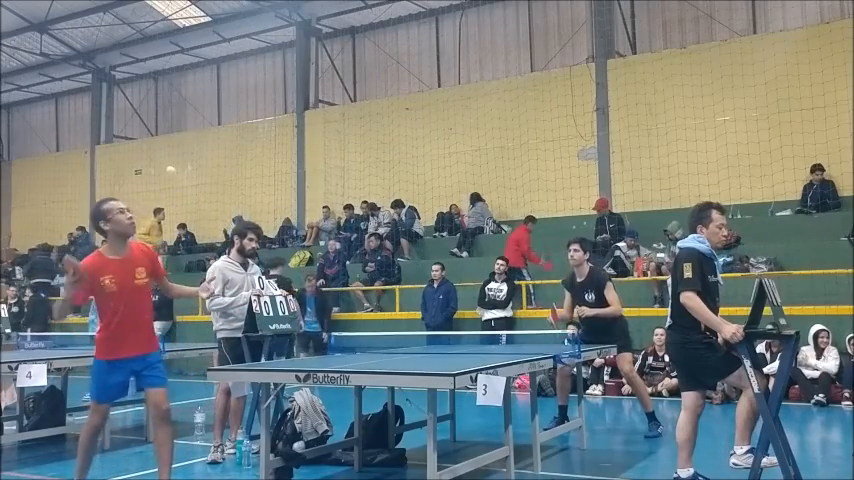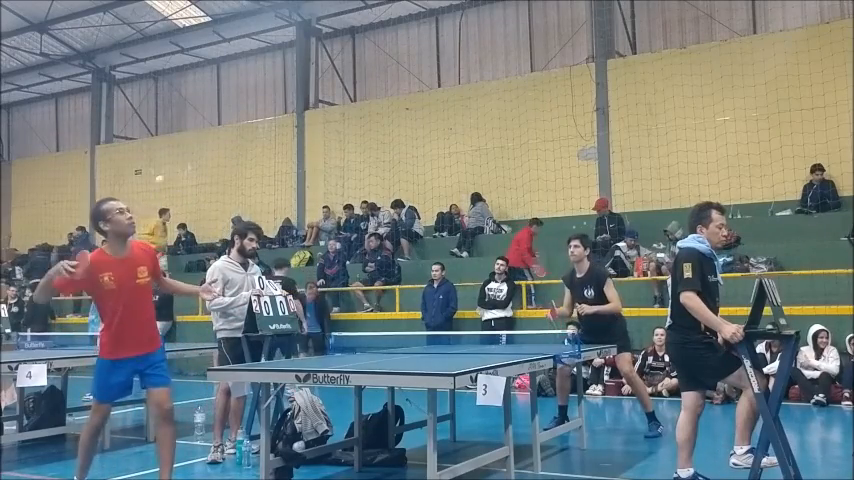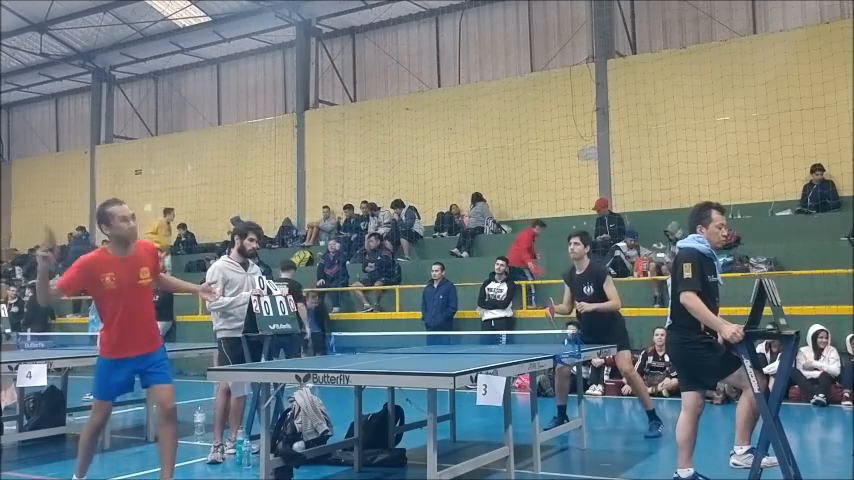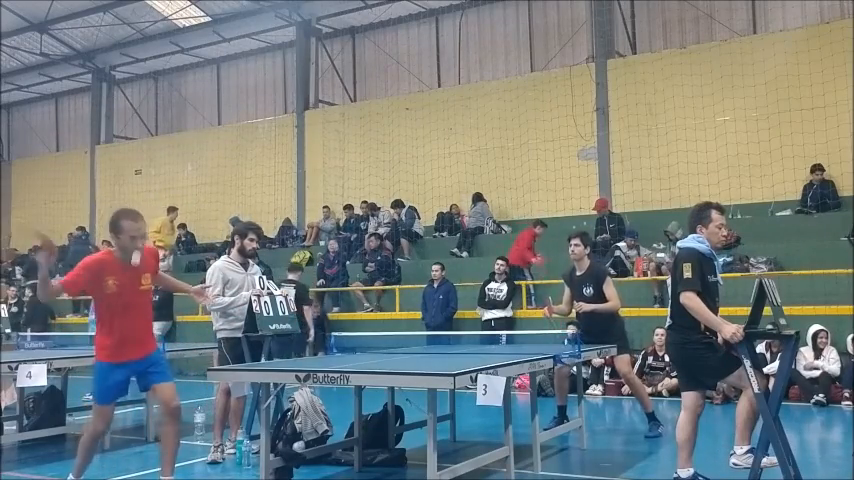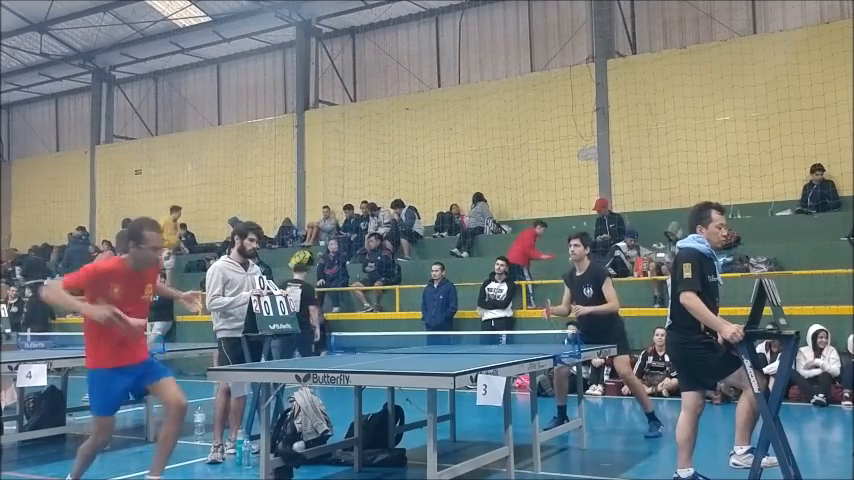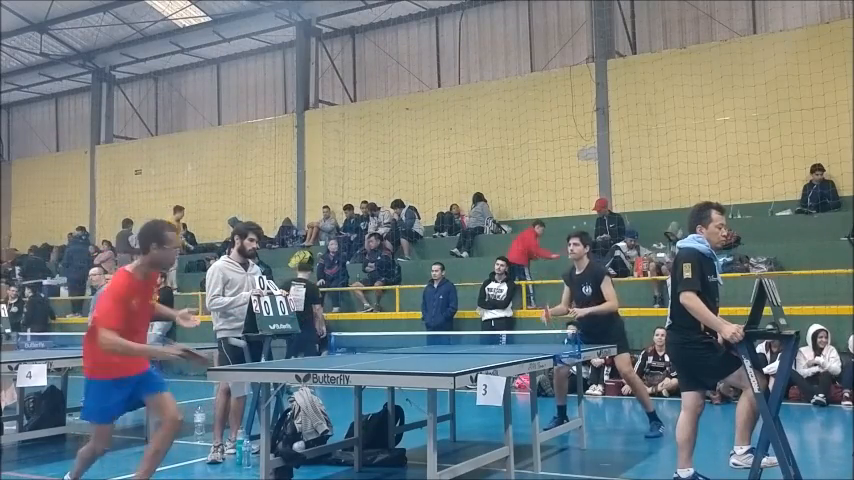
dt=0.1s
person 1, frame 1
left shoulder: (706, 258)
right shoulder: (689, 255)
right elbow: (687, 298)
left wrist: (726, 327)
right wrist: (722, 328)
left hip: (690, 342)
right hip: (691, 342)
left knee: (692, 406)
right knee: (755, 382)
right ankle: (741, 451)
person 1, frame 2
left shoulder: (706, 258)
right shoulder: (690, 255)
right elbow: (687, 298)
left wrist: (727, 327)
right wrist: (722, 328)
left hip: (690, 342)
right hip: (691, 342)
left knee: (692, 405)
right knee: (755, 382)
right ankle: (741, 451)
person 1, frame 3
left shoulder: (706, 258)
right shoulder: (690, 255)
right elbow: (687, 298)
left wrist: (727, 327)
right wrist: (723, 328)
left hip: (690, 342)
right hip: (691, 342)
left knee: (692, 405)
right knee: (755, 382)
right ankle: (741, 451)
person 1, frame 4
left shoulder: (706, 258)
right shoulder: (690, 255)
right elbow: (687, 298)
left wrist: (728, 327)
right wrist: (722, 328)
left hip: (691, 342)
right hip: (691, 342)
left knee: (692, 405)
right knee: (755, 382)
right ankle: (741, 451)
person 1, frame 5
left shoulder: (706, 258)
right shoulder: (689, 255)
right elbow: (687, 298)
left wrist: (728, 327)
right wrist: (723, 328)
left hip: (691, 342)
right hip: (691, 342)
left knee: (692, 405)
right knee: (755, 381)
right ankle: (742, 451)
person 1, frame 6
left shoulder: (706, 258)
right shoulder: (689, 255)
right elbow: (687, 298)
left wrist: (728, 327)
right wrist: (722, 328)
left hip: (691, 342)
right hip: (691, 342)
left knee: (692, 405)
right knee: (755, 382)
right ankle: (741, 451)
person 2, frame 1
left shoulder: (146, 254)
right shoulder: (90, 265)
left elbow: (165, 287)
right elbow: (61, 311)
left wrist: (197, 291)
right wrist: (70, 288)
left hip: (148, 350)
right hip: (111, 355)
left knee: (161, 412)
right knee: (96, 421)
person 2, frame 2
left shoulder: (146, 252)
right shoulder: (90, 265)
left elbow: (161, 282)
right elbow: (40, 298)
left wrist: (196, 290)
right wrist: (53, 273)
left hip: (151, 349)
right hip: (113, 354)
left knee: (165, 410)
right knee: (98, 419)
person 2, frame 3
left shoulder: (149, 252)
right shoulder: (91, 264)
right elbow: (45, 299)
left wrist: (193, 288)
right wrist: (43, 269)
left hip: (152, 350)
right hip: (114, 354)
left knee: (167, 409)
right knee: (98, 418)
person 2, frame 4
left shoulder: (150, 255)
right shoulder: (95, 265)
right elbow: (46, 295)
left wrist: (189, 289)
right wrist: (44, 270)
left hip: (147, 351)
right hip: (111, 357)
left knee: (172, 407)
right knee: (100, 425)
person 2, frame 5
left shoulder: (150, 267)
right shoulder: (103, 270)
right elbow: (49, 291)
left wrist: (179, 296)
right wrist: (88, 308)
left hip: (139, 357)
right hip: (105, 363)
left knee: (178, 405)
right knee: (102, 436)
person 2, frame 6
left shoulder: (151, 273)
right shoulder: (122, 285)
right elbow: (106, 341)
left wrist: (173, 314)
right wrist: (157, 351)
left hip: (138, 367)
right hip: (105, 372)
left knee: (173, 420)
right knee: (101, 443)
person 3, frame 1
left shoulder: (255, 269)
right shoulder: (219, 268)
right elbow: (212, 303)
right wrist: (244, 297)
right hip: (230, 335)
left knee: (240, 387)
right knee: (226, 386)
left ankle: (233, 439)
right ankle: (218, 442)
person 3, frame 2
left shoulder: (255, 269)
right shoulder: (219, 268)
right elbow: (212, 303)
right wrist: (244, 297)
left hip: (251, 334)
right hip: (230, 334)
left knee: (241, 387)
right knee: (226, 386)
left ankle: (233, 438)
right ankle: (218, 442)
person 3, frame 3
left shoulder: (255, 269)
right shoulder: (219, 268)
right elbow: (212, 302)
right wrist: (244, 297)
right hip: (230, 335)
left knee: (240, 387)
right knee: (226, 387)
left ankle: (233, 439)
right ankle: (218, 442)
person 3, frame 4
left shoulder: (255, 269)
right shoulder: (219, 268)
right elbow: (212, 302)
right wrist: (245, 297)
left hip: (251, 334)
right hip: (230, 334)
left knee: (241, 387)
right knee: (226, 387)
left ankle: (233, 439)
right ankle: (218, 442)
person 3, frame 5
left shoulder: (255, 269)
right shoulder: (219, 268)
right elbow: (212, 302)
right wrist: (244, 297)
right hip: (230, 335)
left knee: (241, 387)
right knee: (226, 387)
left ankle: (233, 439)
right ankle: (218, 442)
person 3, frame 6
left shoulder: (255, 269)
right shoulder: (219, 268)
right elbow: (212, 303)
right wrist: (244, 297)
right hip: (230, 335)
left knee: (241, 387)
right knee: (226, 387)
left ankle: (233, 439)
right ankle: (218, 442)
person 4, frame 1
left shoulder: (600, 277)
right shoulder: (569, 282)
left elbow: (617, 309)
right elbow: (568, 313)
left wrist: (592, 311)
right wrist: (557, 316)
left hip: (614, 331)
right hip: (589, 333)
left knee: (627, 371)
right knee: (563, 368)
left ankle: (653, 420)
right ankle: (562, 417)
person 4, frame 2
left shoulder: (600, 274)
right shoulder: (569, 278)
left elbow: (617, 306)
right elbow: (567, 310)
left wrist: (592, 309)
right wrist: (556, 312)
left hip: (613, 331)
right hip: (588, 333)
left knee: (627, 371)
right knee: (563, 369)
left ankle: (653, 420)
right ankle: (562, 416)
person 4, frame 3
left shoulder: (600, 271)
right shoulder: (569, 276)
left elbow: (616, 303)
right elbow: (567, 307)
left wrist: (591, 306)
right wrist: (554, 309)
left hip: (612, 330)
right hip: (587, 332)
left knee: (627, 370)
right knee: (561, 369)
left ankle: (654, 419)
right ankle: (561, 416)
person 4, frame 4
left shoulder: (599, 272)
right shoulder: (569, 276)
left elbow: (616, 304)
right elbow: (567, 308)
left wrist: (590, 306)
right wrist: (553, 309)
left hip: (611, 331)
right hip: (586, 333)
left knee: (625, 373)
right knee: (560, 369)
left ankle: (653, 420)
right ankle: (561, 416)
person 4, frame 5
left shoulder: (599, 273)
right shoulder: (569, 277)
left elbow: (614, 305)
right elbow: (566, 308)
left wrist: (588, 309)
right wrist: (551, 310)
left hip: (611, 332)
right hip: (586, 333)
left knee: (625, 373)
right knee: (560, 370)
left ankle: (653, 420)
right ankle: (561, 416)
person 4, frame 6
left shoulder: (598, 271)
right shoulder: (569, 276)
left elbow: (613, 305)
right elbow: (565, 307)
left wrist: (586, 310)
right wrist: (550, 311)
left hip: (610, 331)
right hip: (585, 333)
left knee: (626, 372)
right knee: (560, 370)
left ankle: (654, 420)
right ankle: (561, 416)
